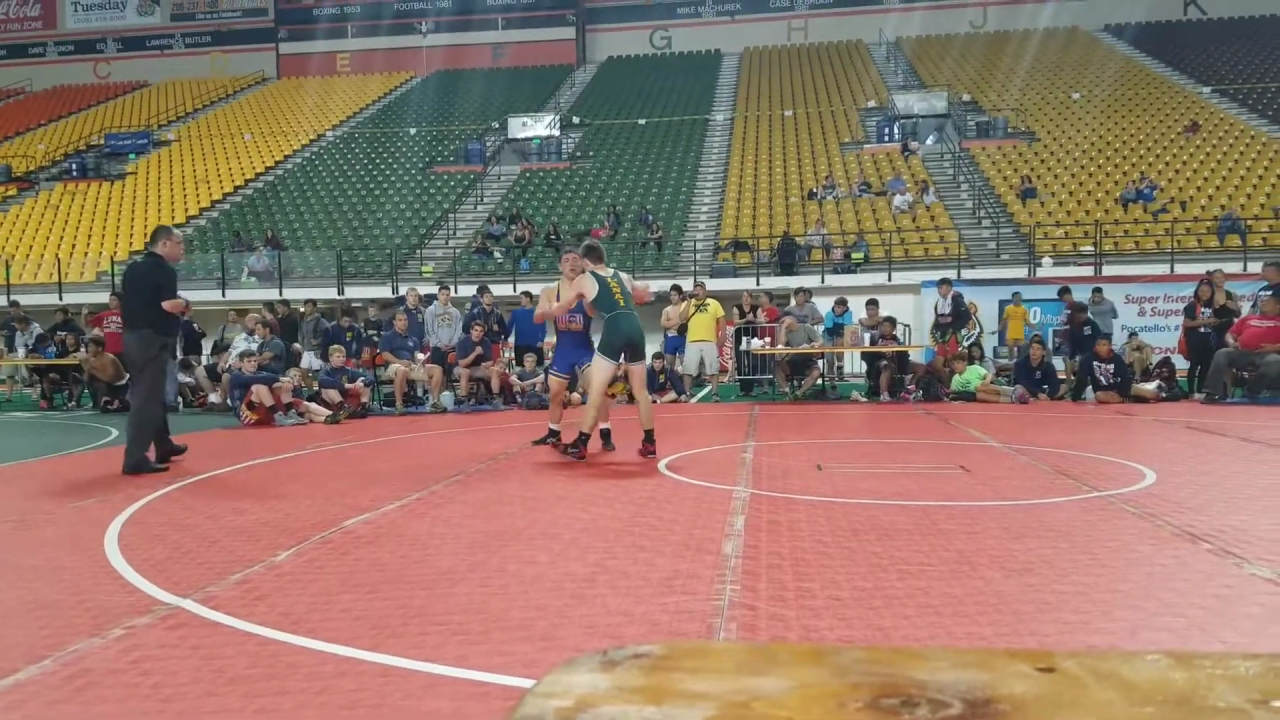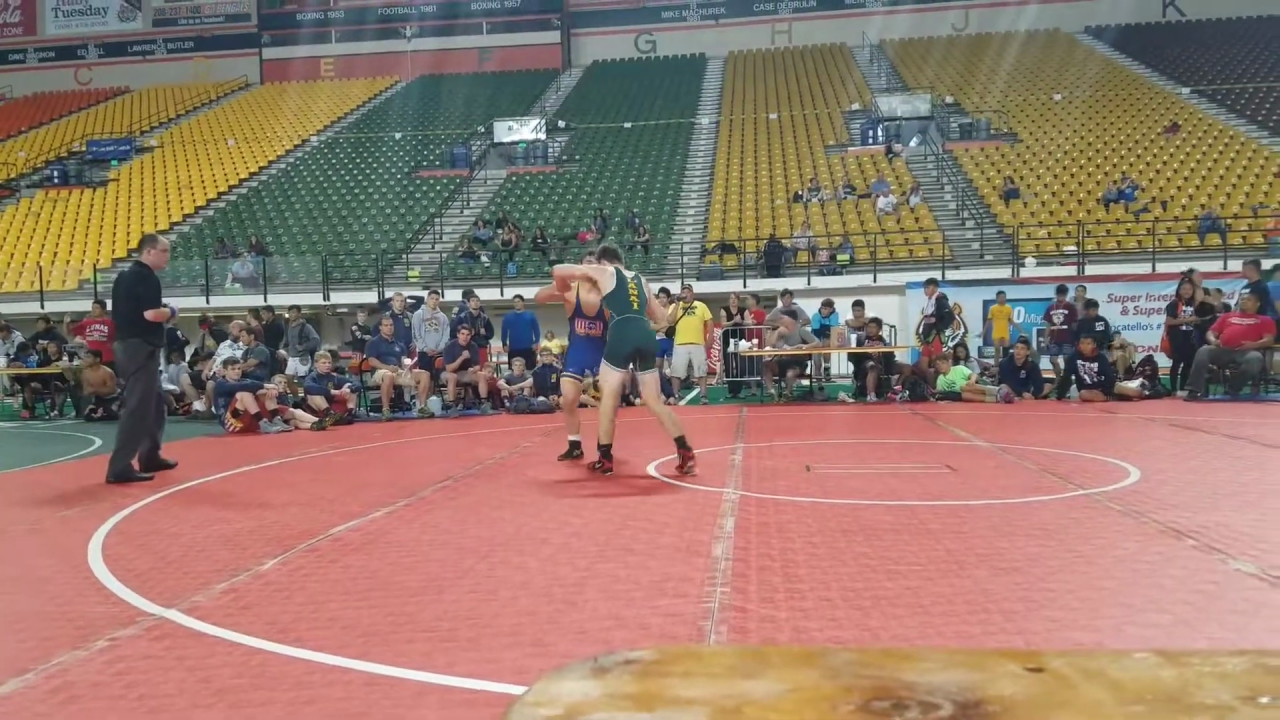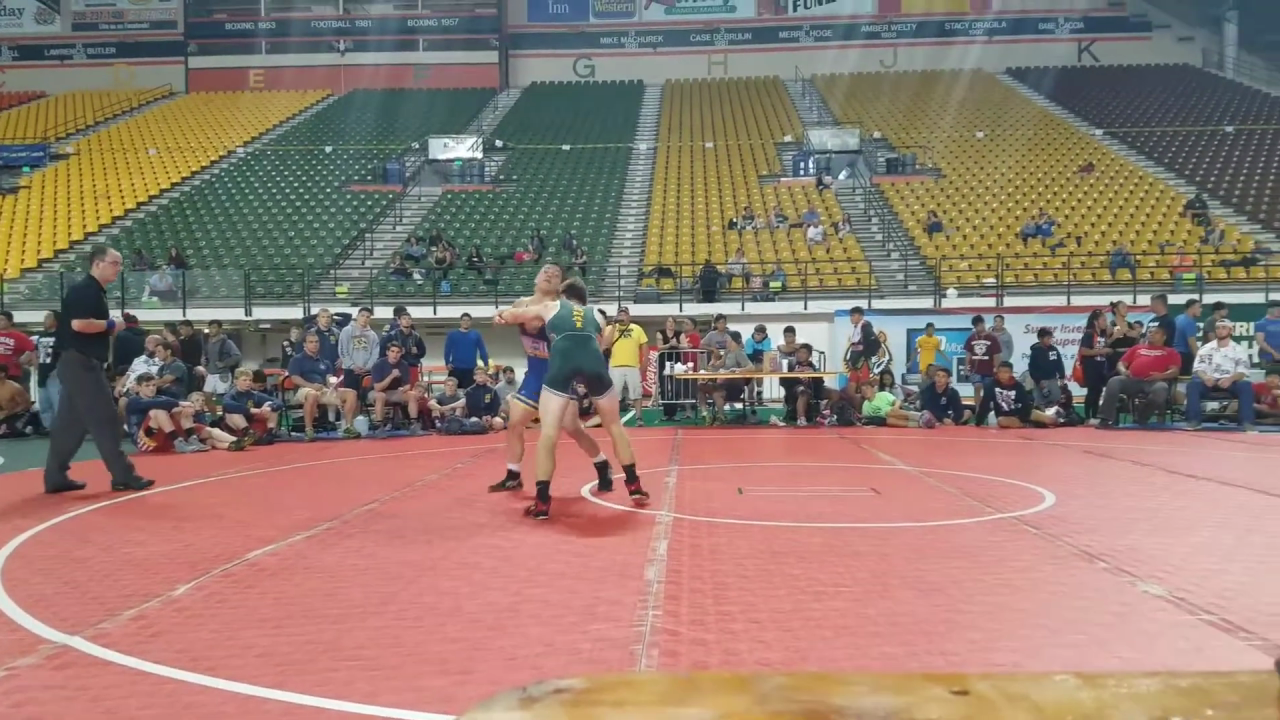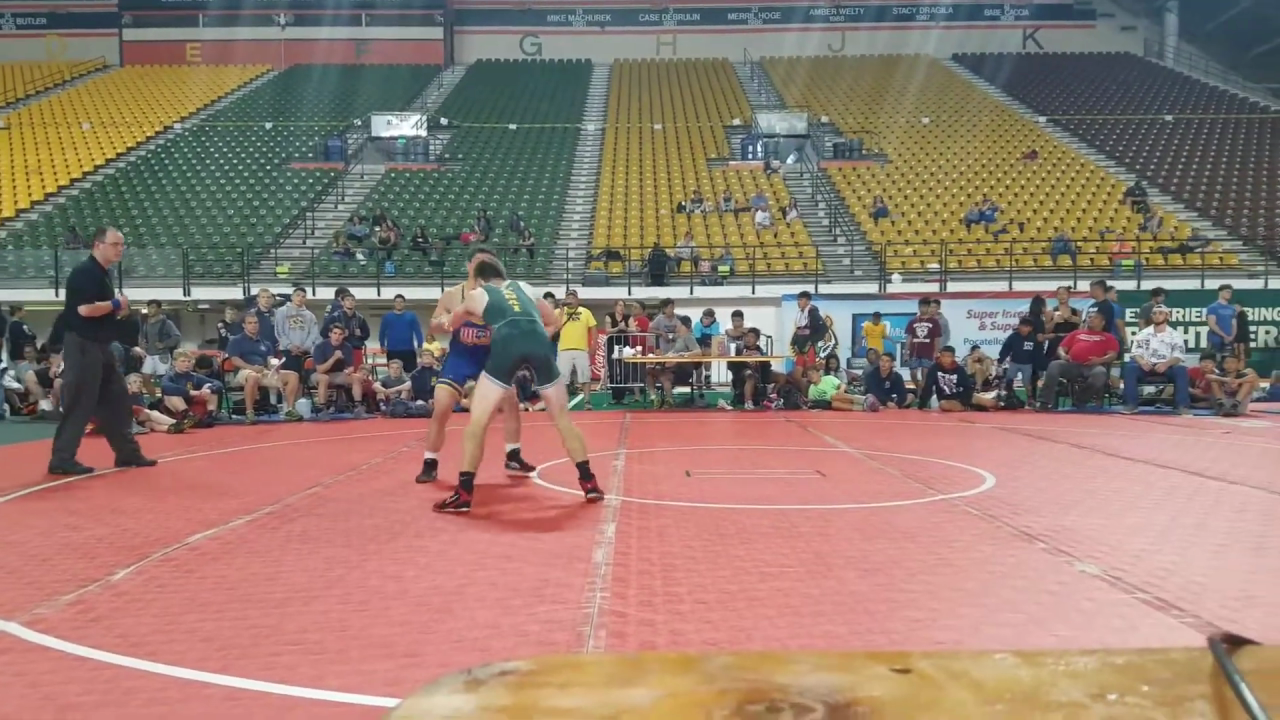
dt=0.7s
person 1, frame 1
left shoulder: (133, 268)
right shoulder: (163, 269)
right elbow: (169, 305)
right wrist: (184, 303)
left hip: (132, 337)
right hip: (152, 339)
left knee: (151, 394)
right knee: (147, 398)
left ankle: (164, 446)
right ankle: (135, 458)
person 1, frame 2
left shoulder: (124, 277)
right shoulder: (146, 278)
right elbow: (152, 313)
left wrist: (164, 312)
right wrist: (171, 311)
left hip: (128, 346)
right hip: (141, 349)
left knee: (154, 403)
right knee: (138, 408)
left ankle: (150, 457)
right ankle: (120, 466)
person 1, frame 3
left shoulder: (94, 291)
right shoulder: (84, 289)
right elbow: (78, 324)
left wrist: (109, 328)
right wrist: (110, 325)
left hip: (81, 364)
right hip: (81, 363)
left knee: (70, 423)
right knee: (106, 420)
left ankle: (55, 477)
right ankle: (123, 475)
person 1, frame 4
left shoulder: (104, 273)
right shoulder: (85, 272)
right elbow: (86, 308)
left wrist: (119, 306)
right wrist: (116, 303)
left hip: (100, 346)
right hip: (82, 346)
left knee: (118, 399)
right knee: (81, 403)
left ankle: (128, 452)
right ankle: (63, 458)
person 2, frame 1
left shoulder: (583, 281)
right shoulder: (623, 276)
left elbow: (559, 311)
right elbow: (645, 295)
left wrist: (553, 307)
left hip: (614, 330)
right hip: (636, 328)
left knee: (596, 391)
right knee: (640, 390)
left ankle: (580, 446)
right ankle: (649, 444)
person 2, frame 2
left shoulder: (602, 272)
right shoulder: (640, 280)
left elbow: (558, 271)
right elbow: (660, 318)
left wrist: (564, 288)
left hip: (621, 336)
right hip: (646, 337)
left knee: (608, 400)
right knee: (655, 402)
left ankle: (605, 458)
right ankle: (685, 453)
person 2, frame 3
left shoulder: (551, 307)
right shoulder: (597, 316)
left elbow: (508, 316)
left wrist: (502, 316)
left hip: (563, 359)
right hip: (593, 360)
left knee: (548, 433)
right knee: (614, 426)
left ankle: (542, 500)
right ankle: (634, 485)
person 2, frame 4
left shoulder: (475, 296)
right shoulder: (524, 288)
left elbow: (450, 323)
right elbow: (554, 321)
left hip: (505, 347)
right hip: (540, 346)
left knee: (477, 422)
right knee: (562, 419)
left ankle: (464, 493)
right ankle: (590, 483)
person 3, frame 1
right shoulder: (550, 291)
right elbow: (537, 318)
right wrist: (550, 310)
left hip: (584, 349)
right hip: (562, 350)
right knee: (555, 394)
left ankle: (605, 434)
right ankle: (553, 433)
person 3, frame 2
right shoulder: (570, 290)
right elbow: (539, 298)
right wrist: (558, 287)
left hip: (598, 351)
right hip: (575, 352)
right knee: (569, 400)
right ankle: (575, 446)
person 3, frame 3
right shoulder: (521, 305)
right hip: (534, 376)
left knee: (571, 428)
right knee: (513, 424)
left ankle: (603, 467)
right ankle: (513, 477)
person 3, frame 4
right shoulder: (453, 295)
right elbow: (434, 326)
right wrist: (443, 321)
left hip: (487, 360)
right hip: (457, 361)
left knee: (511, 405)
right knee: (440, 412)
left ankle: (513, 457)
right ankle: (430, 465)
